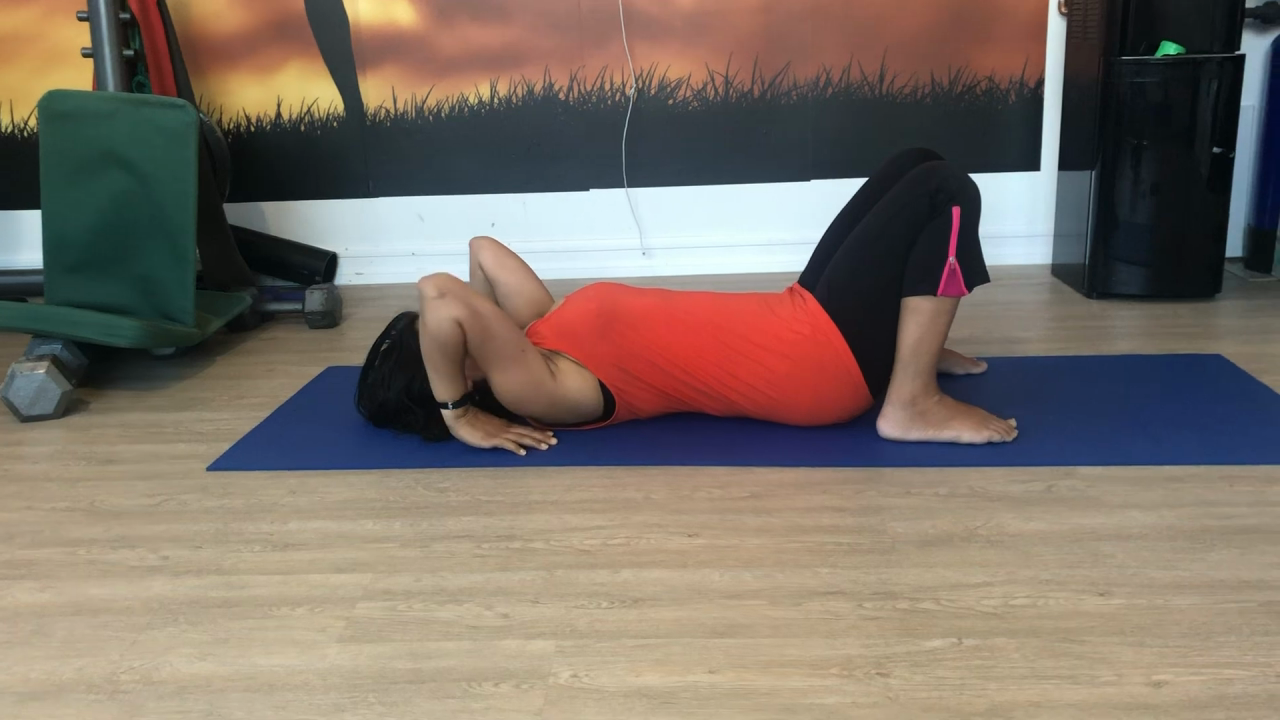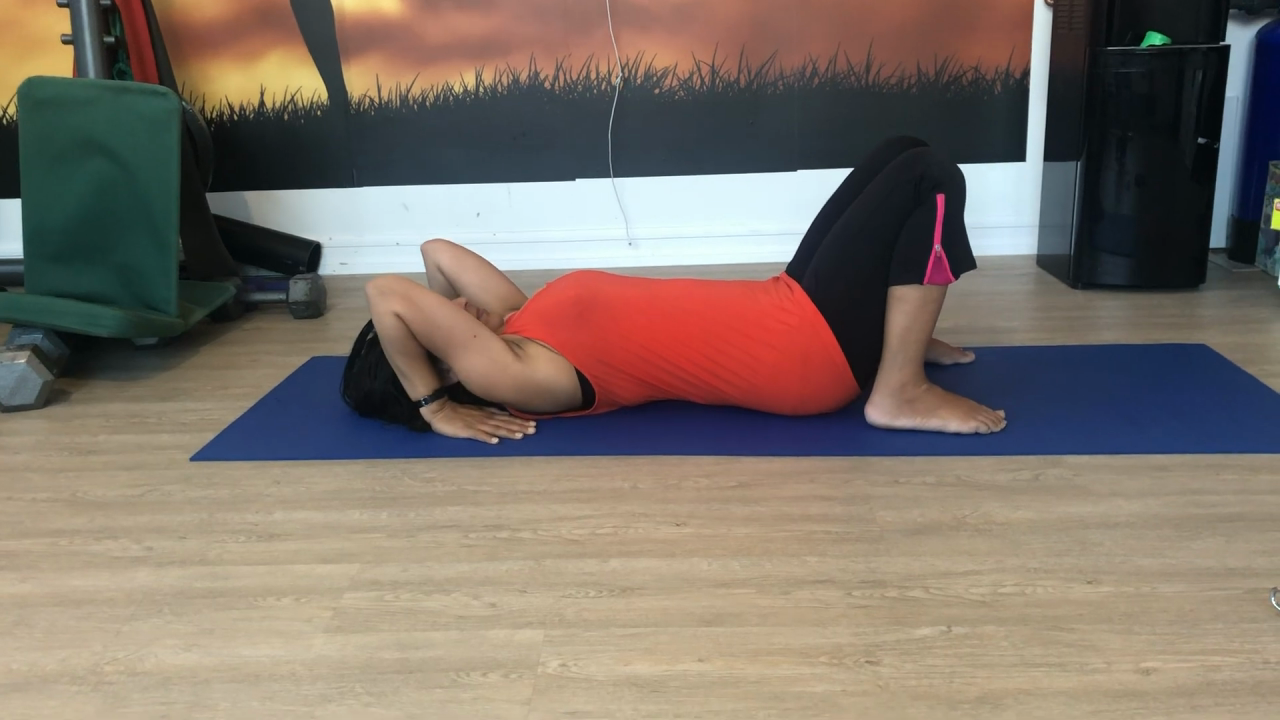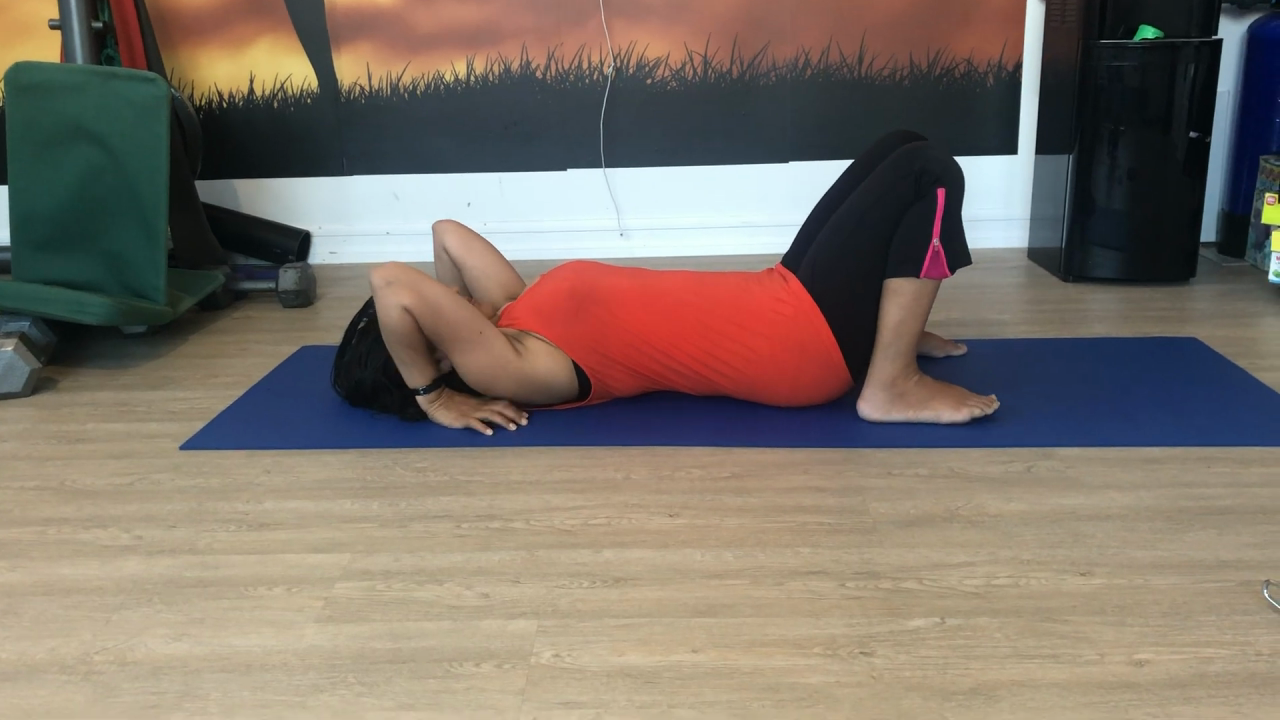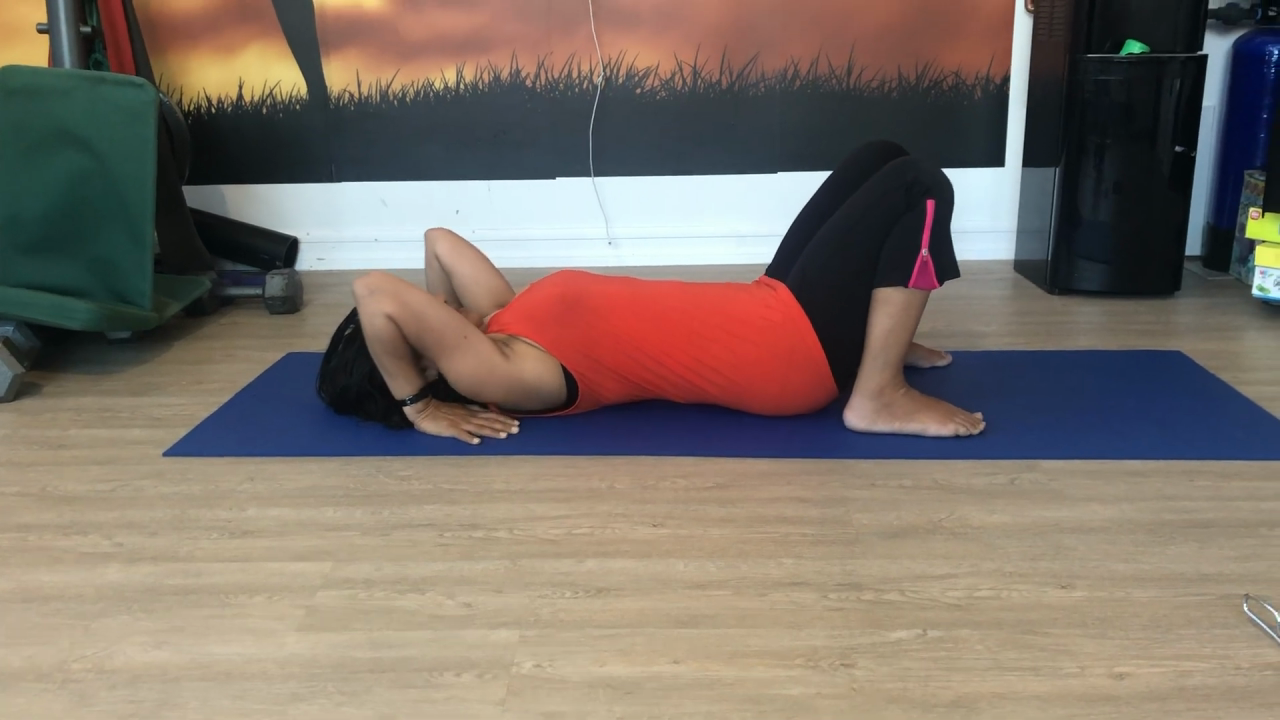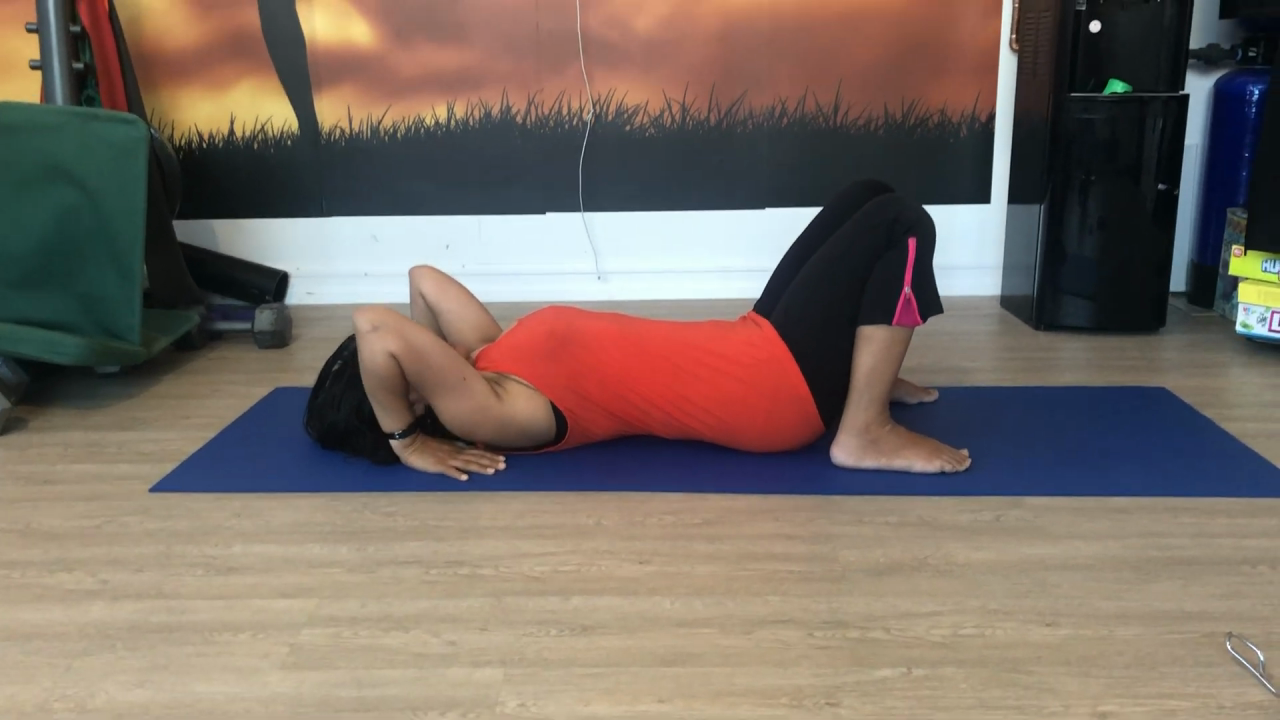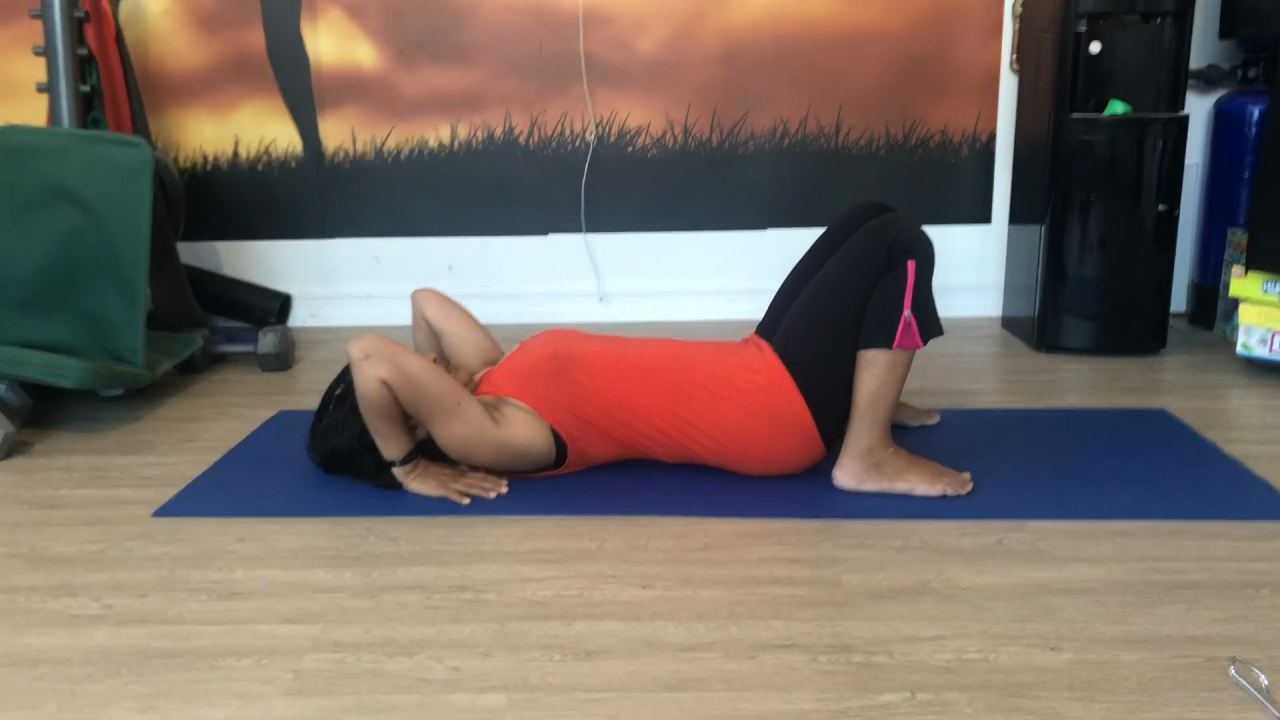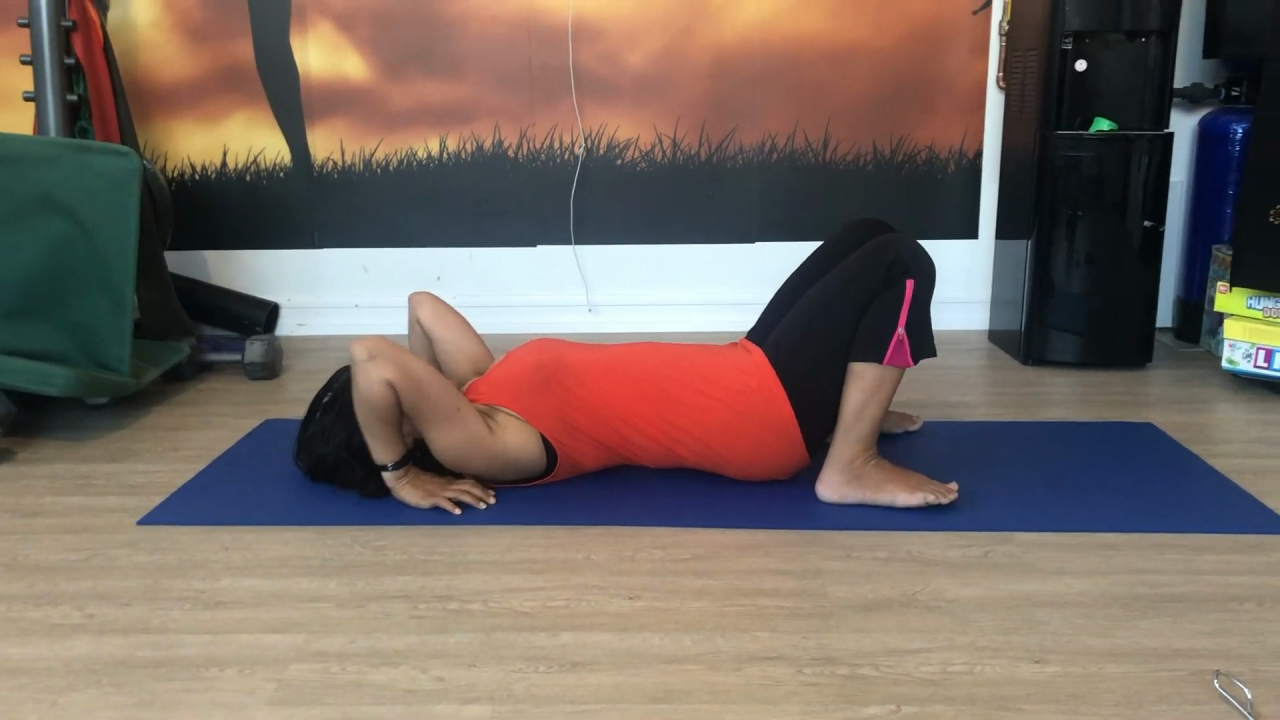
dt=0.5s
person 1, frame 1
left shoulder: (534, 337)
right shoulder: (535, 390)
left elbow: (485, 249)
right wrist: (458, 416)
left hip: (803, 323)
right hip: (821, 369)
left knee: (917, 166)
right knee: (946, 192)
left ankle: (912, 343)
right ankle: (912, 404)
person 1, frame 2
left shoulder: (514, 325)
right shoulder: (513, 374)
left elbow: (435, 251)
right wrist: (436, 409)
left hip: (788, 307)
right hip: (809, 356)
left knee: (903, 154)
right knee: (929, 178)
left ankle: (901, 334)
right ankle: (903, 393)
person 1, frame 3
left shoulder: (509, 316)
right shoulder: (509, 370)
left elbow: (448, 231)
right wrist: (433, 399)
left hip: (784, 302)
right hip: (801, 348)
left knee: (903, 149)
right knee: (930, 172)
left ankle: (893, 324)
right ankle: (893, 386)
person 1, frame 4
left shoulder: (498, 324)
right shoulder: (494, 374)
left elbow: (439, 238)
right wrist: (421, 407)
left hip: (770, 313)
right hip: (789, 357)
left knee: (883, 160)
right knee: (921, 186)
left ankle: (880, 336)
right ankle: (880, 397)
person 1, frame 5
left shoulder: (486, 359)
right shoulder: (487, 412)
left elbow: (423, 277)
right wrist: (409, 444)
left hip: (760, 350)
right hip: (775, 393)
left knee: (870, 199)
right knee: (900, 224)
left ankle: (867, 374)
right ankle: (867, 435)
person 1, frame 6
left shoulder: (486, 385)
right shoulder: (488, 436)
left elbow: (426, 300)
right wrist: (409, 469)
left hip: (756, 370)
right hip: (777, 415)
left knee: (871, 220)
right knee: (898, 244)
left ankle: (868, 399)
right ankle: (867, 457)
person 1, frame 7
left shoulder: (475, 389)
right shoulder: (475, 447)
left elbow: (422, 304)
right wrist: (399, 477)
left hip: (748, 378)
right hip: (762, 416)
left knee: (872, 238)
right knee: (901, 263)
left ankle: (851, 408)
right ankle: (851, 467)
